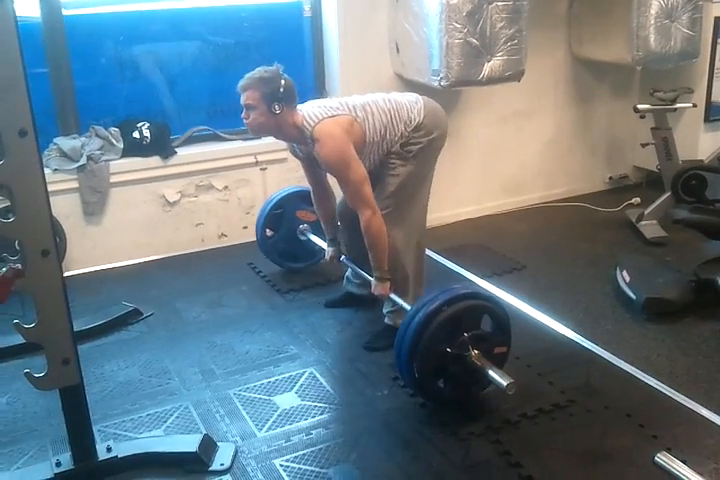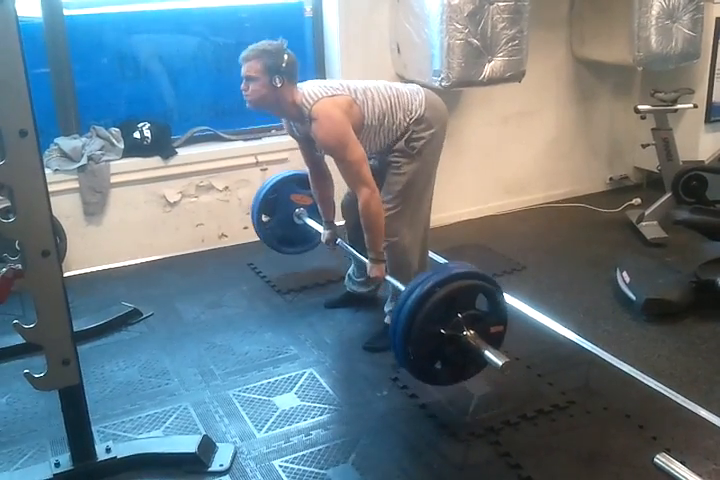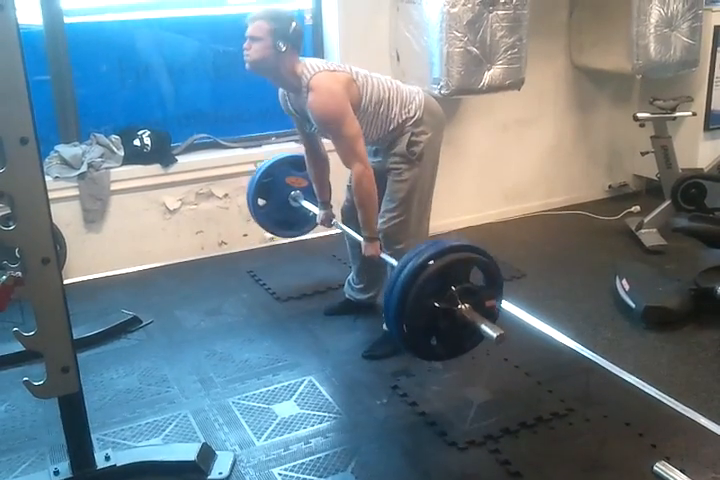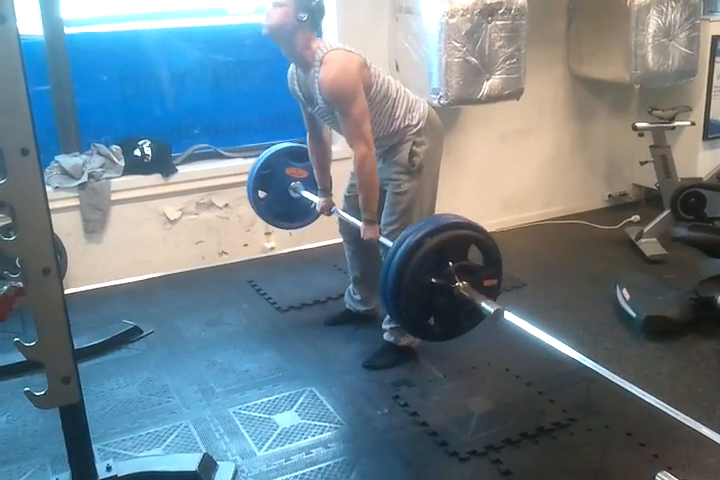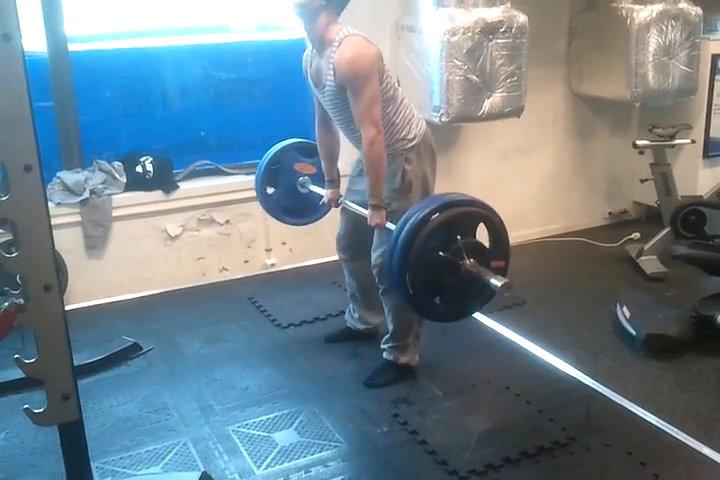
dt=0.3s
person 1, frame 1
left shoulder: (328, 140)
right shoulder: (294, 134)
left elbow: (370, 213)
right elbow: (320, 190)
left wrist: (382, 278)
right wrist: (332, 241)
left hip: (420, 127)
right hip: (391, 131)
left knee: (392, 223)
right knee: (348, 212)
left ankle: (402, 320)
right ankle: (359, 288)
person 1, frame 2
left shoulder: (325, 119)
right shoulder: (294, 115)
left elbow: (367, 192)
right elbow: (318, 172)
left wrist: (378, 258)
right wrist: (328, 224)
left hip: (420, 121)
right hip: (392, 127)
left knee: (397, 222)
right knee: (355, 210)
right ankle: (361, 287)
person 1, frame 3
left shoulder: (323, 92)
right shoulder: (287, 93)
left elbow: (358, 167)
right elbow: (313, 151)
left wrist: (372, 239)
right wrist: (324, 205)
left hip: (415, 125)
right hip: (383, 133)
left knee: (397, 229)
right knee: (352, 216)
right ankle: (362, 295)
person 1, frame 4
left shoulder: (335, 70)
right shoulder: (296, 74)
left elbow: (362, 149)
right elbow: (317, 136)
left wrist: (371, 220)
right wrist: (324, 192)
left hip: (414, 137)
right hip: (382, 141)
left knee: (398, 239)
right knee: (352, 226)
left ankle: (402, 338)
right ankle: (362, 304)
person 1, frame 5
left shoulder: (352, 52)
right shoulder: (312, 55)
left elbow: (372, 132)
right elbow: (325, 123)
left wrist: (378, 206)
right wrist: (331, 182)
left hip: (404, 154)
right hip: (369, 155)
left knee: (391, 259)
right knee: (351, 246)
left ankle: (401, 356)
right ankle: (363, 321)
